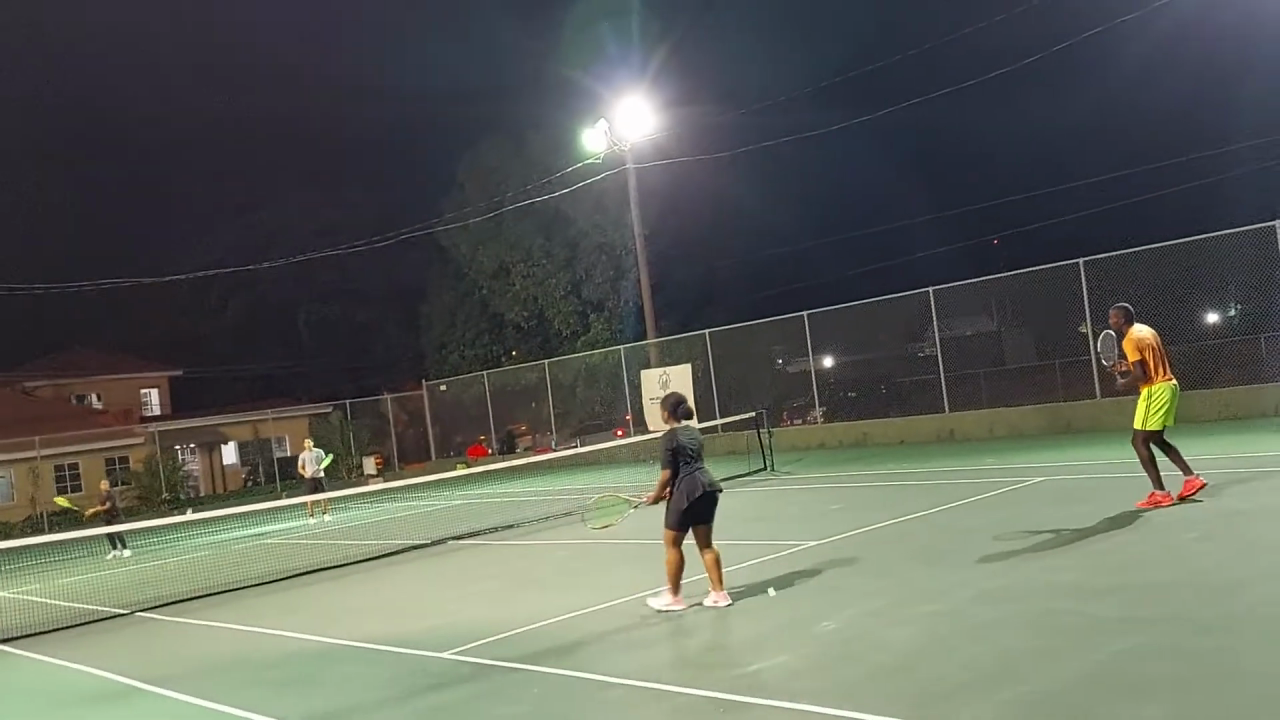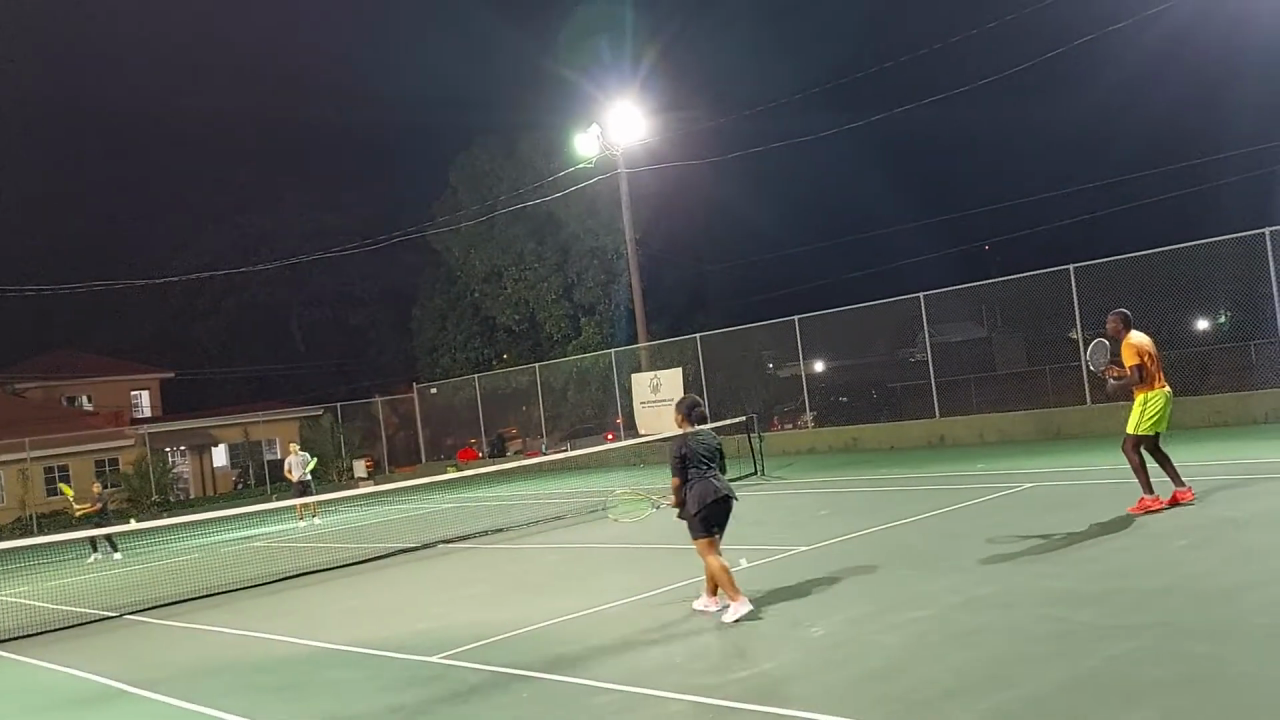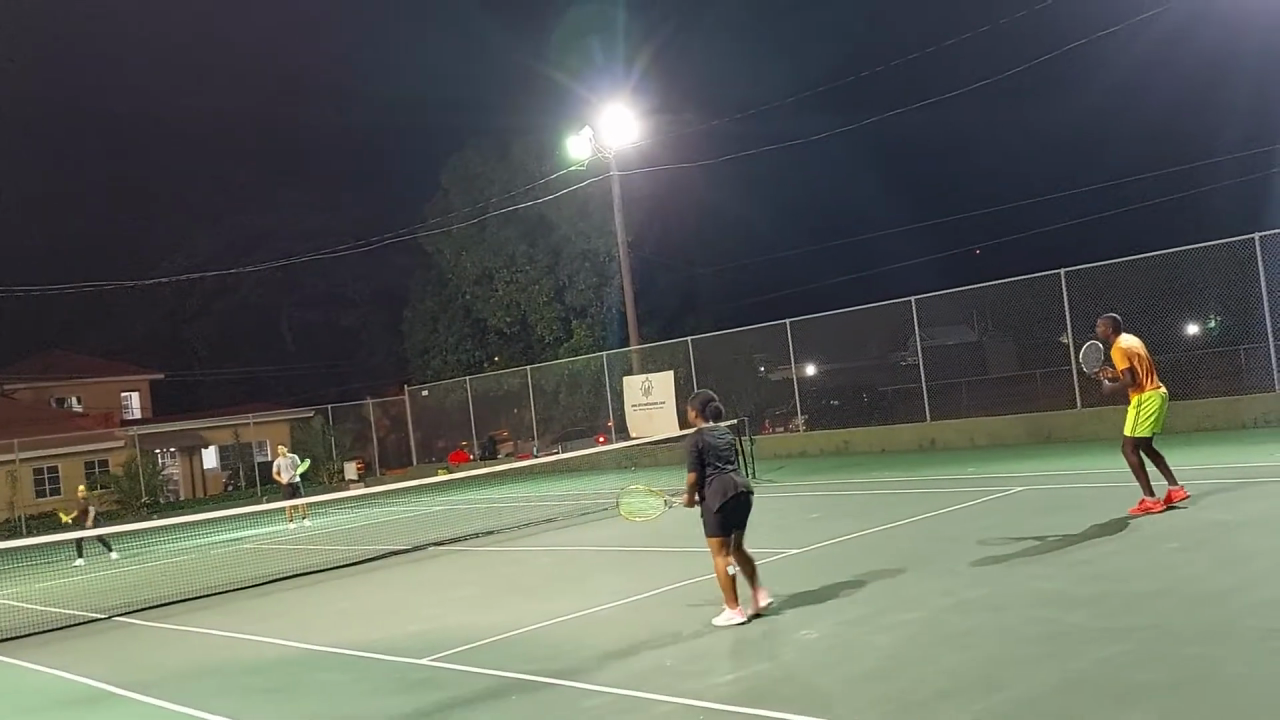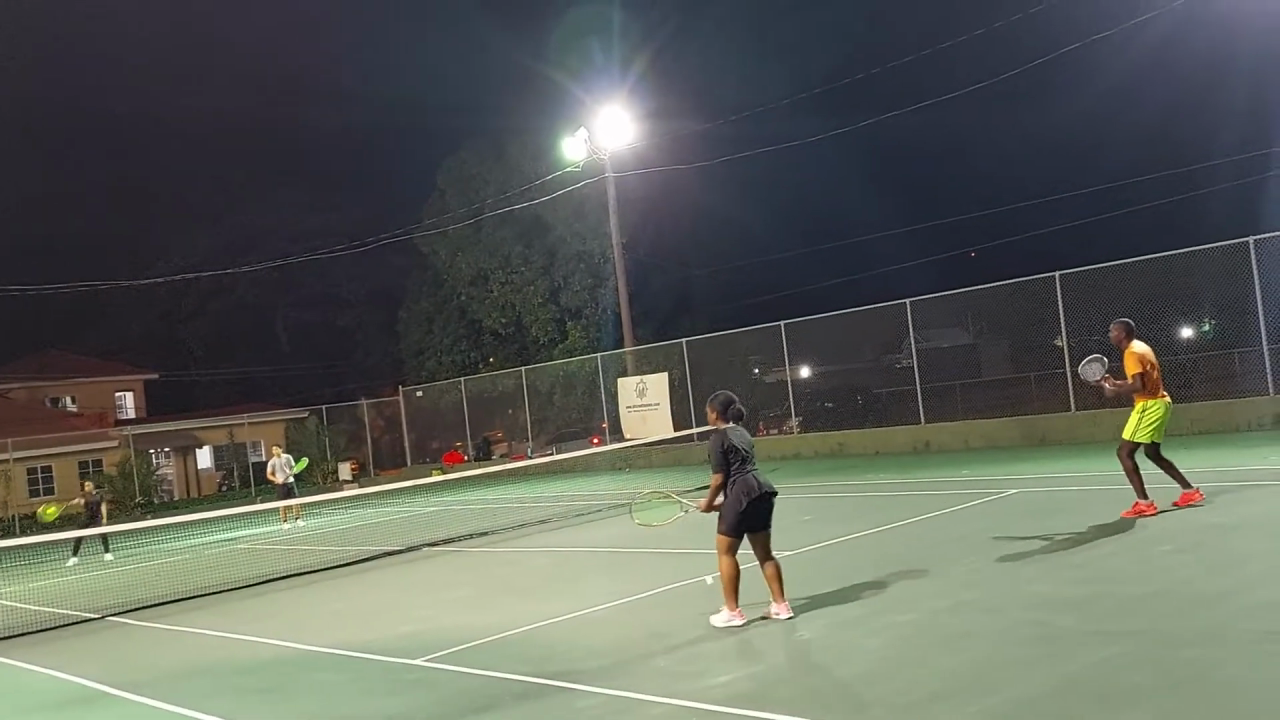
dt=0.3s
person 1, frame 1
left shoulder: (670, 438)
right shoulder: (694, 432)
left elbow: (667, 474)
left wrist: (656, 495)
right wrist: (670, 491)
left hip: (686, 494)
right hip: (707, 488)
left knee: (672, 545)
right knee: (706, 545)
left ankle: (673, 596)
right ankle: (719, 594)
person 1, frame 2
left shoulder: (680, 443)
right shoulder: (712, 437)
left elbow: (677, 480)
left wrist: (677, 500)
left hip: (701, 499)
right hip: (723, 494)
left knee: (709, 554)
right knee: (712, 550)
left ankle: (738, 600)
right ankle: (709, 598)
person 1, frame 3
left shoulder: (696, 438)
right shoulder: (725, 432)
left elbow: (693, 476)
left wrist: (690, 498)
right wrist: (700, 495)
left hip: (719, 496)
right hip: (741, 490)
left knee: (721, 554)
right knee: (736, 548)
left ankle: (734, 610)
right ankle: (760, 595)
person 1, frame 4
left shoulder: (718, 438)
right shoulder: (742, 433)
left elbow: (719, 478)
left wrist: (708, 502)
right wrist: (723, 500)
left hip: (741, 497)
right hip: (761, 492)
left knee: (726, 553)
right knee: (764, 553)
left ankle: (732, 612)
right ankle: (780, 605)
person 2, frame 1
left shoulder: (1130, 340)
right shoulder: (1146, 330)
left elbow: (1141, 374)
left wrist: (1124, 384)
right wrist: (1129, 367)
left hip: (1155, 391)
right hip: (1168, 386)
left knee: (1140, 442)
right knee: (1156, 439)
left ankle: (1160, 494)
right ankle: (1191, 478)
person 2, frame 2
left shoulder: (1129, 344)
right shoulder: (1141, 337)
left elbow: (1138, 378)
left wrist: (1116, 386)
right wrist: (1121, 373)
left hip: (1150, 397)
right hip: (1161, 393)
left knee: (1130, 447)
right knee: (1151, 445)
left ankle: (1150, 498)
right ankle: (1182, 490)
person 2, frame 3
left shoulder: (1119, 348)
right shoulder: (1131, 340)
left elbow: (1130, 381)
left wrist: (1111, 388)
right wrist: (1114, 374)
left hip: (1145, 398)
right hip: (1156, 394)
left knee: (1129, 448)
right knee: (1144, 445)
left ankle: (1151, 500)
right ankle: (1175, 488)
person 2, frame 4
left shoulder: (1132, 353)
right shoulder: (1140, 347)
left elbow: (1139, 386)
left wrist: (1115, 392)
right wrist: (1116, 383)
left hip: (1149, 406)
right hip: (1159, 403)
left knee: (1124, 452)
right knee: (1152, 453)
left ankle: (1144, 503)
right ankle: (1190, 491)
